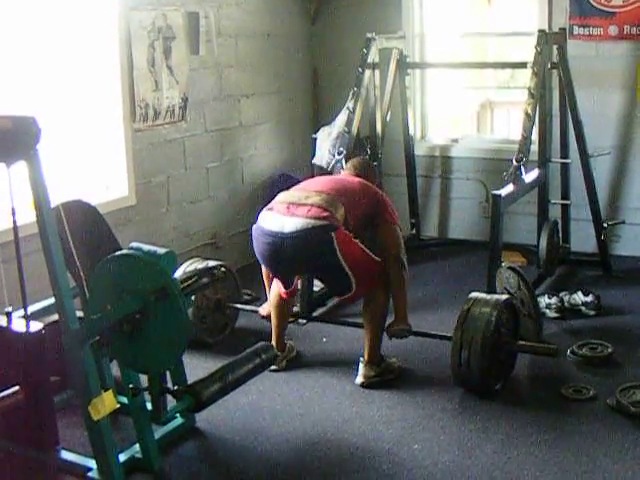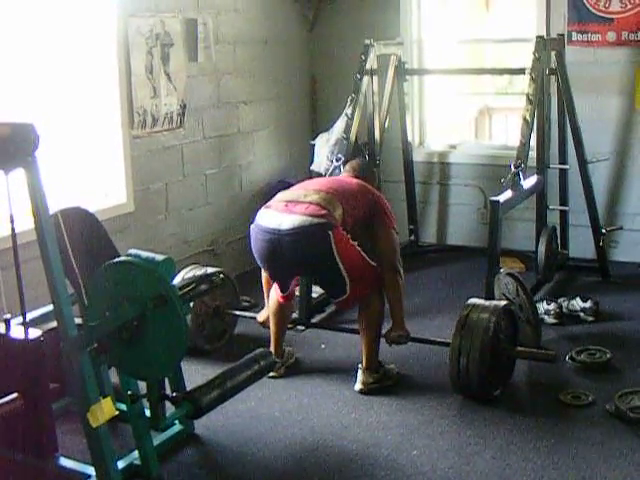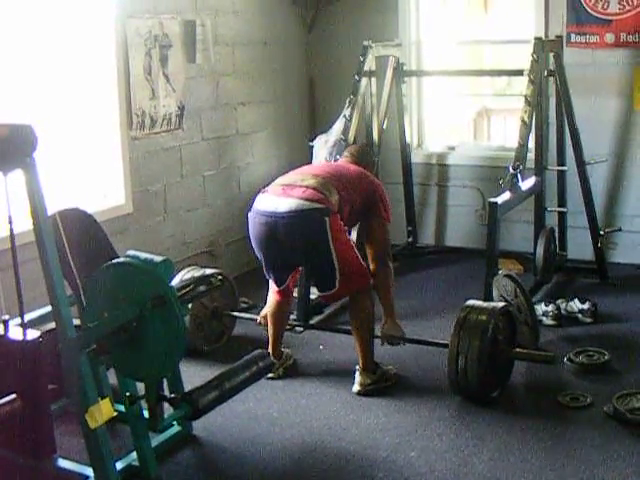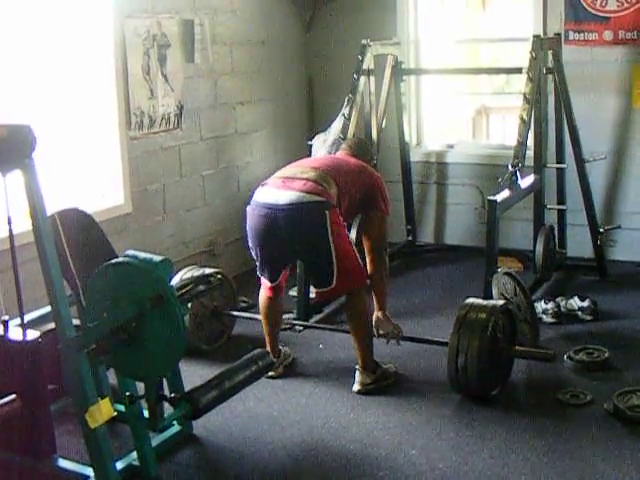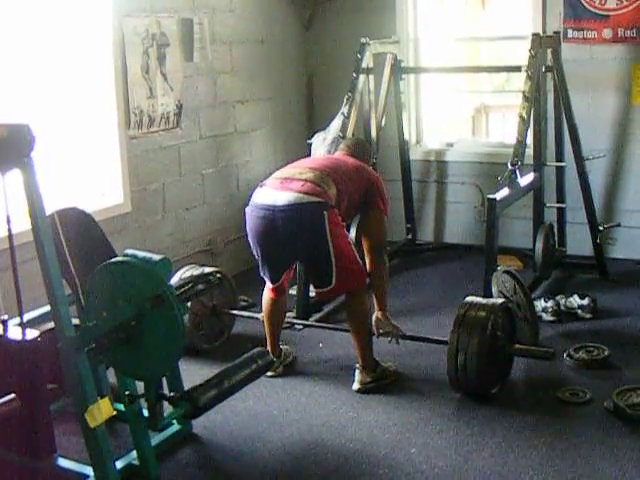
dt=0.3s
person 1, frame 1
left shoulder: (312, 183)
right shoulder: (374, 196)
right elbow: (396, 260)
left wrist: (271, 300)
right wrist: (401, 318)
left hip: (264, 230)
right hip: (313, 233)
left knee: (284, 277)
right knee: (378, 280)
left ankle: (277, 350)
right ankle: (371, 366)
person 1, frame 2
left shoulder: (310, 184)
right shoulder: (373, 198)
right elbow: (390, 265)
left wrist: (268, 307)
right wrist: (398, 324)
left hip: (262, 229)
right hip: (311, 231)
left knee: (283, 283)
right knee: (369, 286)
left ankle: (276, 357)
right ankle: (370, 372)
person 1, frame 3
left shoulder: (309, 170)
right shoulder: (371, 185)
right elbow: (380, 258)
left wrist: (271, 302)
right wrist: (390, 319)
left hip: (260, 214)
right hip: (308, 218)
left knee: (281, 284)
right knee: (359, 288)
left ankle: (274, 359)
right ankle: (367, 373)
person 1, frame 4
left shoulder: (308, 162)
right shoulder: (370, 178)
right elbow: (376, 251)
right wrist: (381, 311)
left hip: (260, 207)
right hip: (308, 210)
left knee: (271, 282)
right knee: (355, 286)
left ankle: (273, 358)
right ankle: (368, 372)
person 1, frame 5
left shoulder: (306, 163)
right shoulder: (369, 177)
right elbow: (375, 251)
right wrist: (381, 312)
left hip: (258, 208)
right hip: (307, 211)
left knee: (274, 282)
right knee: (355, 286)
left ankle: (273, 357)
right ankle: (368, 370)
